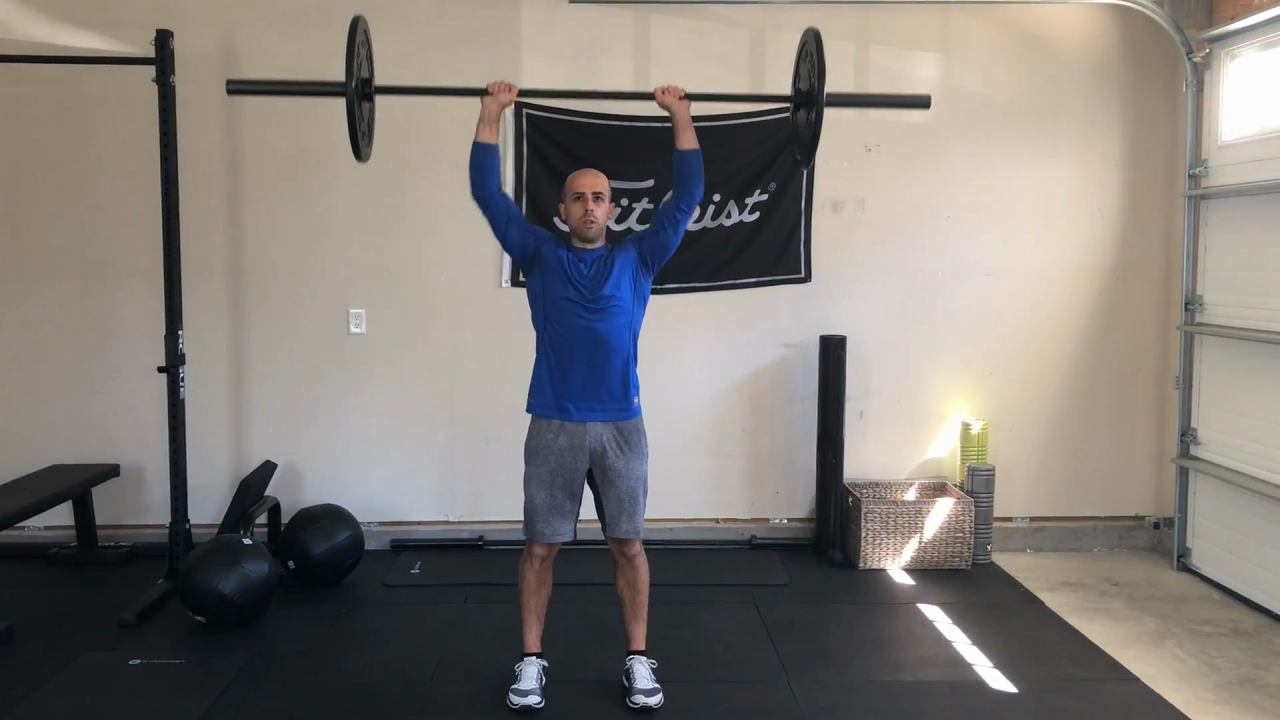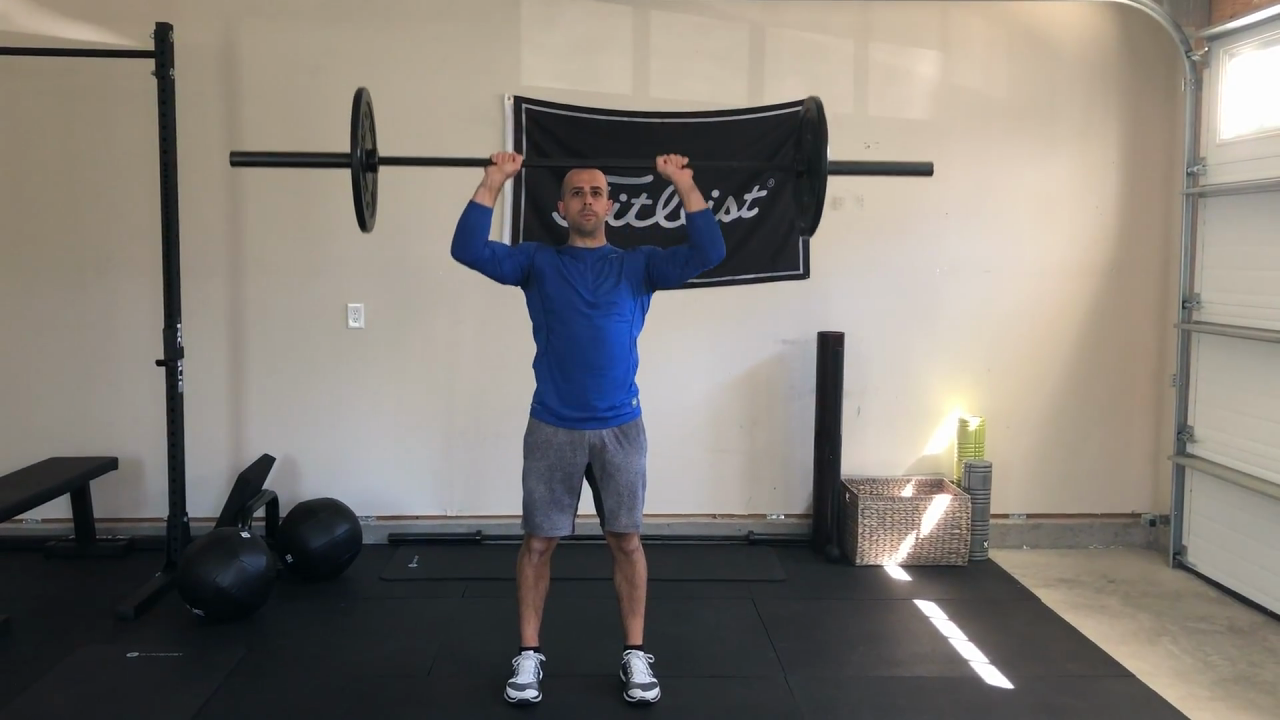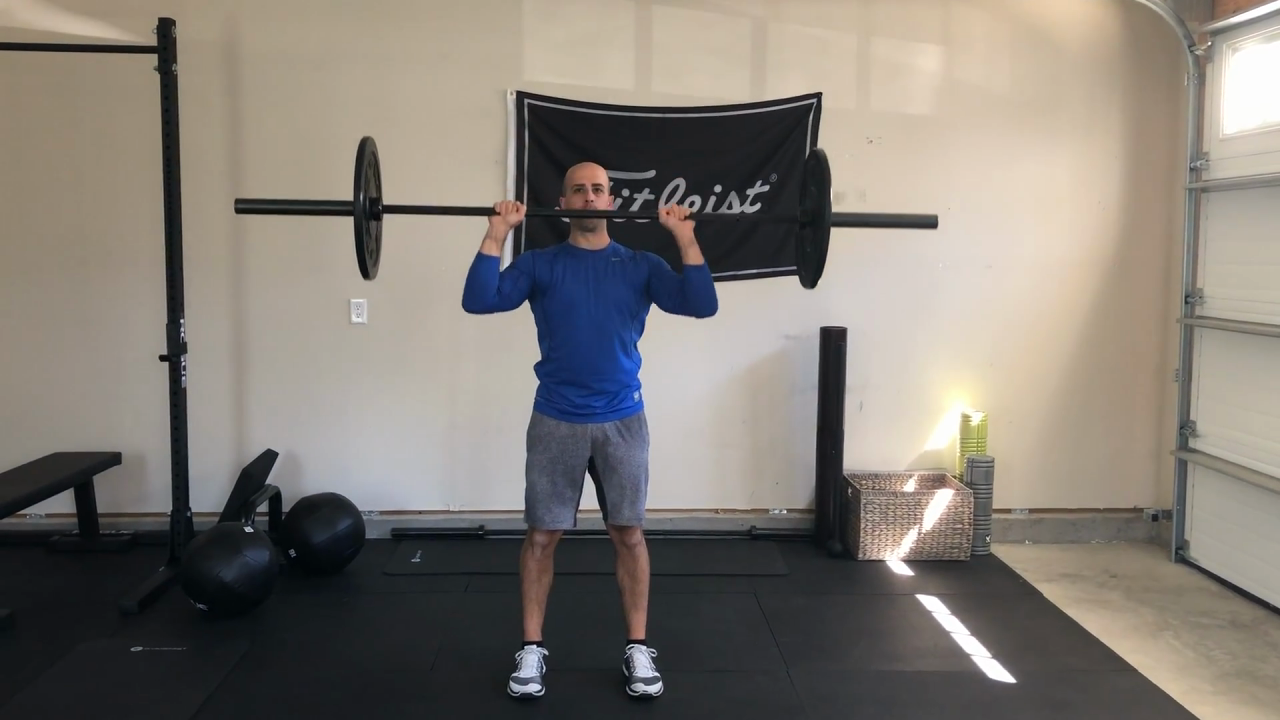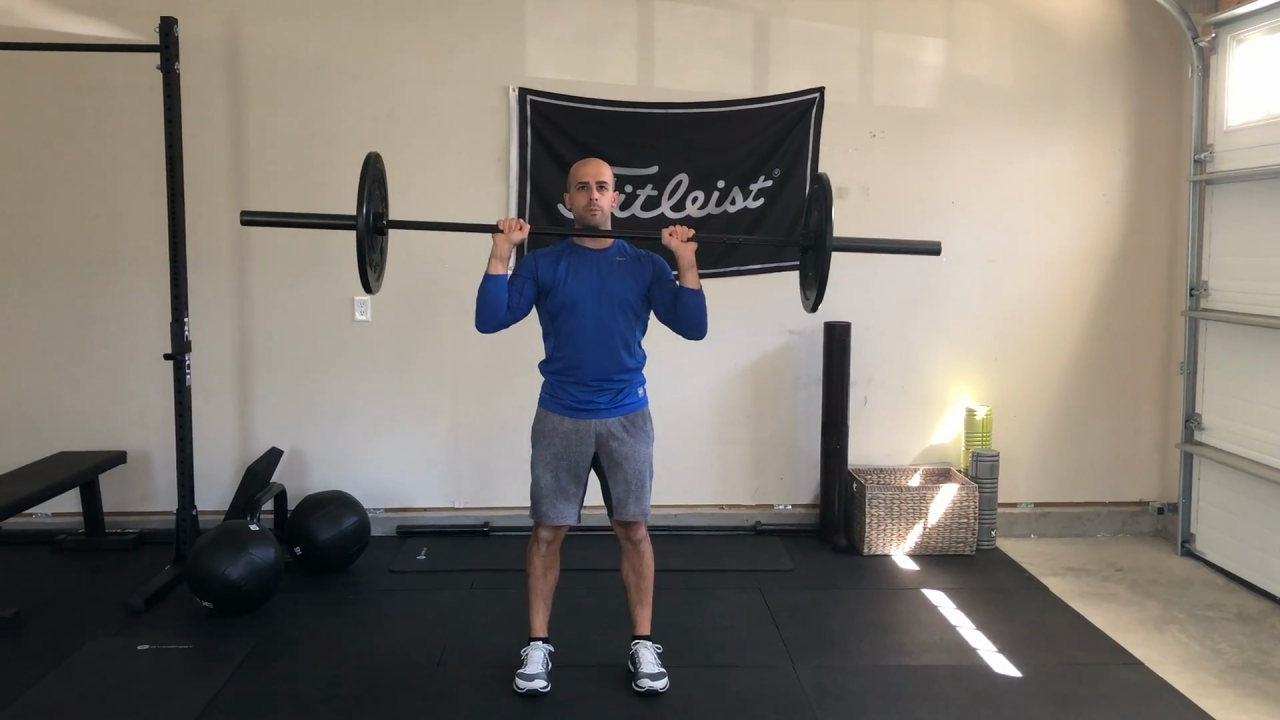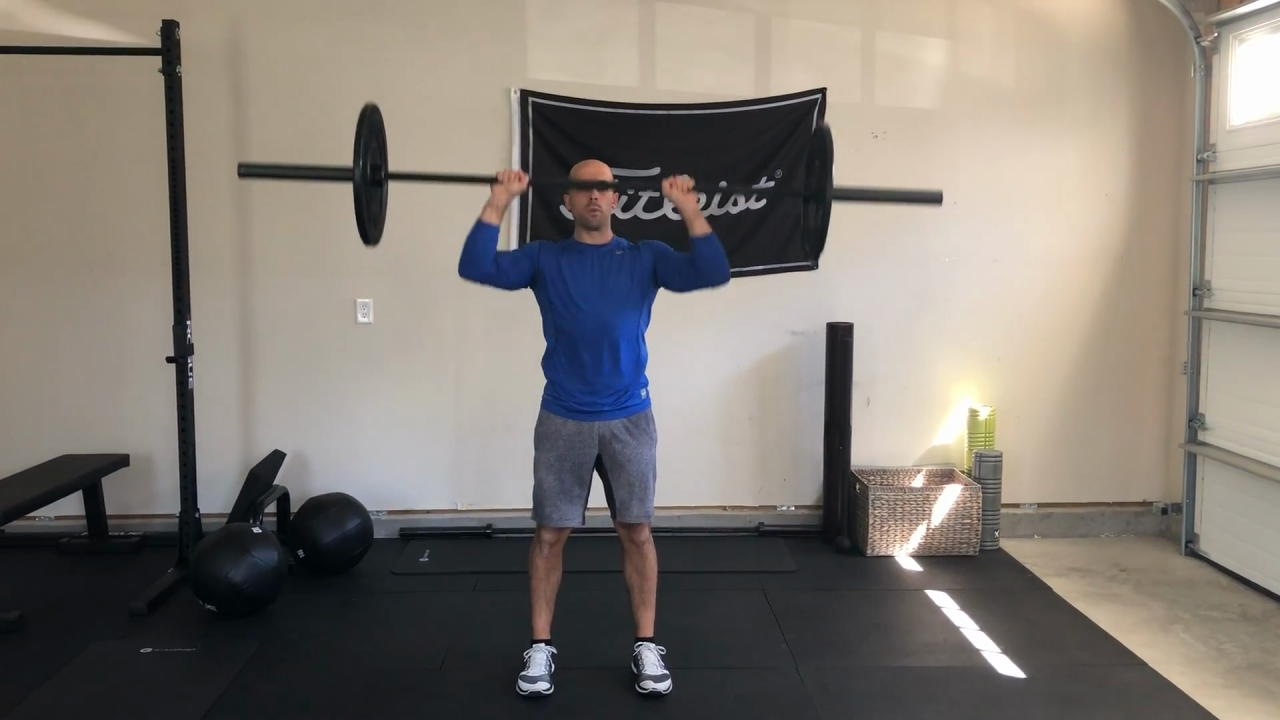
dt=0.5s
person 1, frame 1
left shoulder: (637, 258)
right shoulder: (541, 256)
left elbow: (686, 194)
right elbow: (488, 193)
left wrist: (680, 116)
right wrist: (490, 113)
left hip: (621, 427)
right hip: (554, 427)
left knee: (628, 545)
right knee: (539, 547)
left ankle: (638, 660)
right ankle: (531, 660)
person 1, frame 2
left shoulder: (638, 263)
right shoulder: (537, 260)
left elbow: (708, 253)
right elbow: (468, 250)
left wrist: (684, 185)
right wrist: (492, 181)
left hip: (620, 428)
right hip: (552, 428)
left knee: (625, 541)
right knee: (538, 543)
left ankle: (635, 656)
right ankle: (528, 656)
person 1, frame 3
left shoulder: (641, 265)
right shoulder: (539, 264)
left elbow: (702, 304)
right elbow: (478, 300)
left wrist: (684, 236)
right wrist: (495, 233)
left hip: (622, 420)
right hip: (554, 421)
left knee: (628, 534)
right knee: (541, 536)
left ankle: (637, 649)
right ankle: (531, 649)
person 1, frame 4
left shoulder: (646, 264)
right shoulder: (542, 263)
left elbow: (693, 327)
right elbow: (489, 320)
left wrist: (686, 262)
right wrist: (500, 254)
left hip: (627, 417)
right hip: (559, 417)
left knee: (633, 530)
right knee: (547, 532)
left ankle: (642, 645)
right ankle: (537, 645)
person 1, frame 5
left shoulder: (646, 257)
right shoulder: (544, 257)
left elbow: (713, 272)
right elbow: (475, 267)
left wrist: (690, 209)
right wrist: (499, 201)
left hip: (630, 417)
right hip: (562, 419)
left knee: (636, 530)
right knee: (550, 533)
left ankle: (645, 646)
right ankle: (540, 647)
